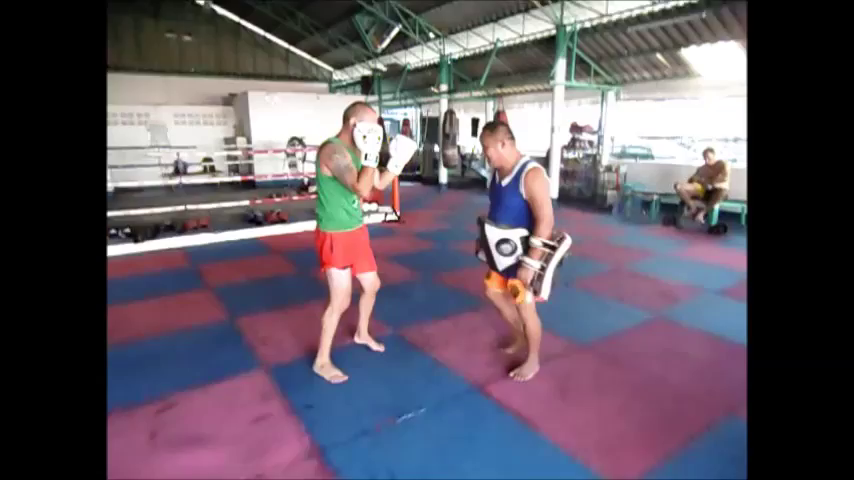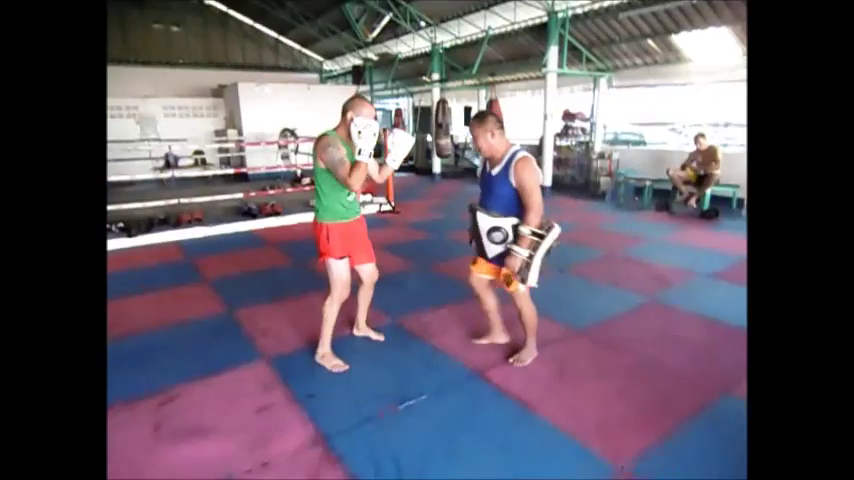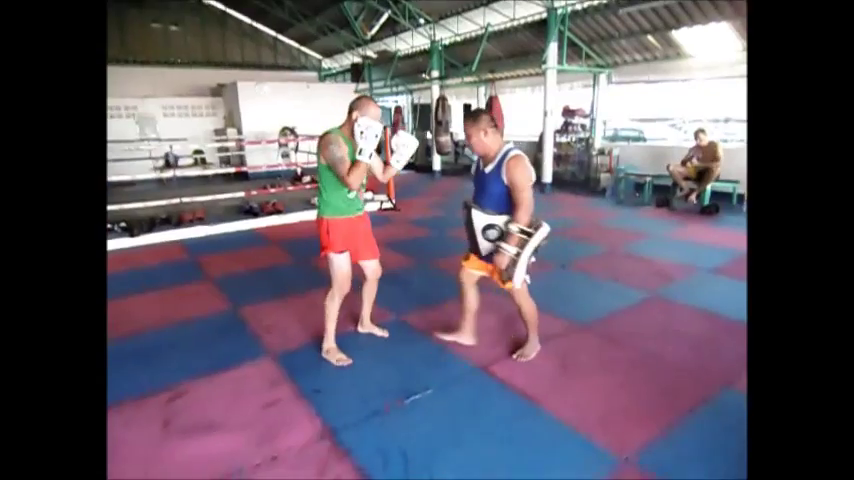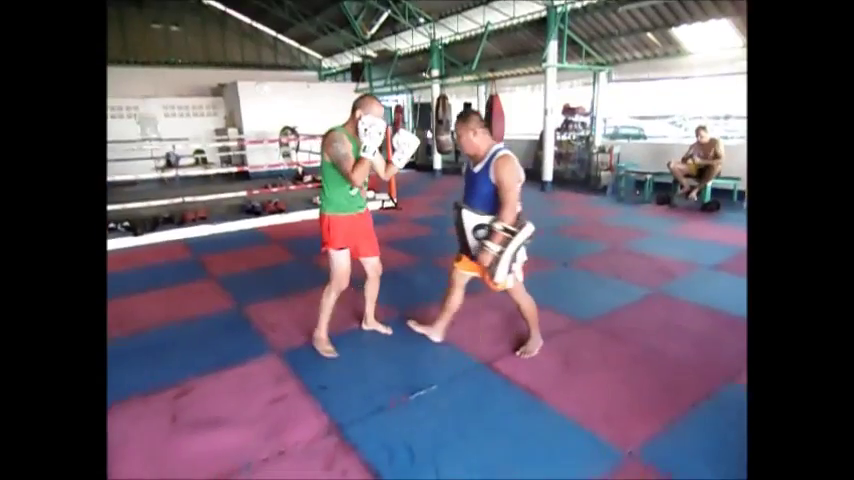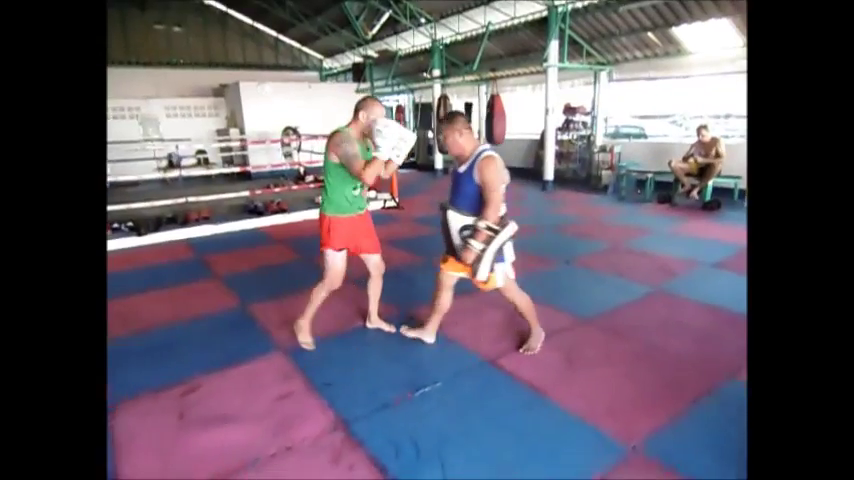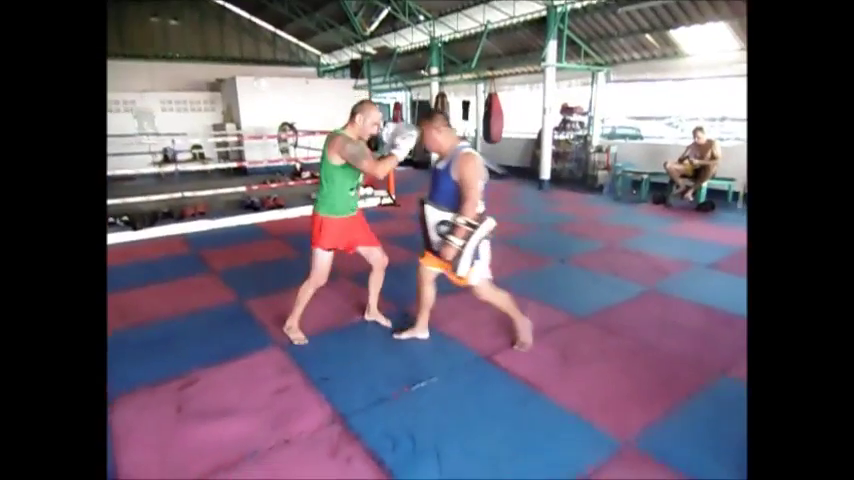
dt=0.1s
person 1, frame 1
left shoulder: (358, 150)
right shoulder: (332, 150)
left elbow: (379, 183)
right elbow: (363, 190)
left wrist: (398, 160)
right wrist: (371, 154)
left hip: (356, 230)
right hip: (334, 236)
left knee: (372, 285)
right knee: (341, 300)
left ankle: (362, 334)
person 1, frame 2
left shoulder: (356, 143)
right shoulder: (328, 143)
left elbow: (379, 177)
right elbow: (355, 184)
left wrist: (396, 155)
right wrist: (366, 149)
left hip: (354, 222)
right hip: (331, 227)
left knee: (371, 276)
right knee: (341, 290)
left ankle: (360, 326)
person 1, frame 3
left shoulder: (363, 141)
right shoulder: (331, 141)
left elbow: (383, 176)
right elbow: (351, 182)
left wrist: (401, 157)
right wrist: (366, 150)
left hip: (358, 218)
right hip: (334, 222)
left knee: (374, 273)
right knee: (342, 285)
left ankle: (365, 322)
right ankle: (329, 343)
person 1, frame 4
left shoulder: (364, 139)
right shoulder: (335, 138)
left elbow: (385, 174)
right elbow: (355, 179)
left wrist: (402, 155)
right wrist: (370, 148)
left hip: (360, 216)
right hip: (336, 218)
left knee: (375, 271)
right knee: (340, 281)
left ankle: (369, 319)
right ankle: (320, 333)
person 1, frame 5
left shoulder: (364, 142)
right shoulder: (340, 140)
left elbow: (381, 172)
right elbow: (367, 177)
left hip: (360, 216)
right hip: (336, 219)
left knee: (377, 269)
right knee: (334, 282)
left ankle: (373, 318)
right ankle: (303, 323)
person 1, frame 6
left shoulder: (357, 143)
right shoulder: (340, 142)
left elbow: (378, 169)
right elbow: (378, 172)
left wrist: (395, 149)
right wrist: (401, 149)
left hip: (352, 215)
right hip: (329, 220)
left knee: (381, 261)
right knee: (318, 279)
left ankle: (372, 310)
right ankle: (292, 322)
person 2, frame 1
left shoulder: (532, 175)
right shoulder: (498, 172)
left elbow: (545, 222)
left wrist: (530, 263)
left hip: (526, 254)
left knee: (525, 310)
right knee: (495, 294)
left ankle: (532, 360)
right ankle: (523, 337)
person 2, frame 2
left shoulder: (521, 164)
right shoulder: (488, 162)
left elbow: (535, 211)
left wrist: (519, 252)
left hip: (517, 242)
left knee: (519, 297)
right knee: (477, 280)
left ankle: (530, 346)
right ankle: (497, 331)
person 2, frame 3
left shoulder: (514, 162)
right shoulder: (482, 160)
left elbow: (524, 210)
left wrist: (506, 249)
left hip: (511, 240)
left knee: (518, 294)
right knee: (466, 277)
left ankle: (534, 340)
right ankle: (466, 332)
person 2, frame 4
left shoulder: (503, 162)
right shoulder: (472, 160)
left elbow: (509, 209)
left wrist: (491, 248)
left hip: (500, 240)
left knee: (516, 293)
right knee: (457, 279)
left ankle: (535, 336)
right ankle: (438, 329)
person 2, frame 5
left shoulder: (488, 163)
right shoulder: (461, 161)
left elbow: (494, 209)
left wrist: (474, 246)
left hip: (487, 240)
left knee: (508, 291)
right knee: (444, 282)
left ankle: (536, 331)
right ankle: (428, 330)
person 2, frame 6
left shoulder: (466, 159)
right shoulder: (443, 158)
left elbow: (471, 205)
left wrist: (454, 243)
left hip: (466, 236)
left knee: (483, 291)
right knee: (425, 275)
left ankle: (521, 322)
right ankle: (421, 327)
